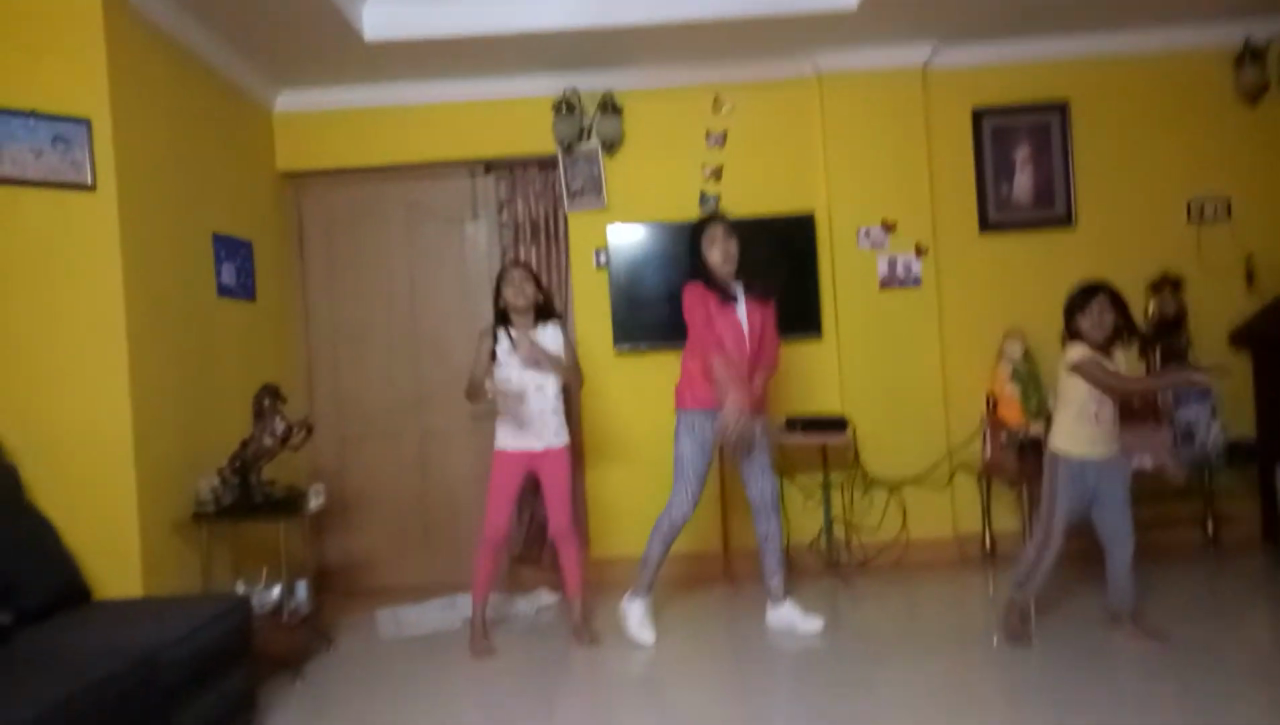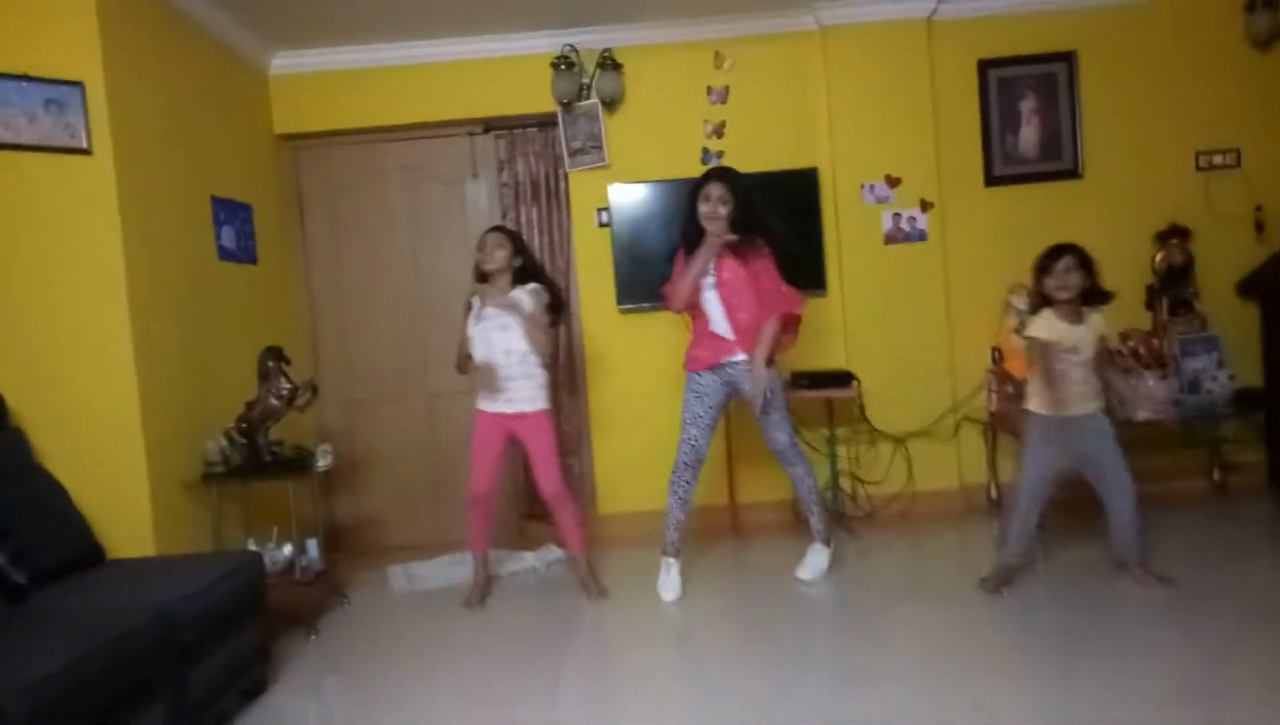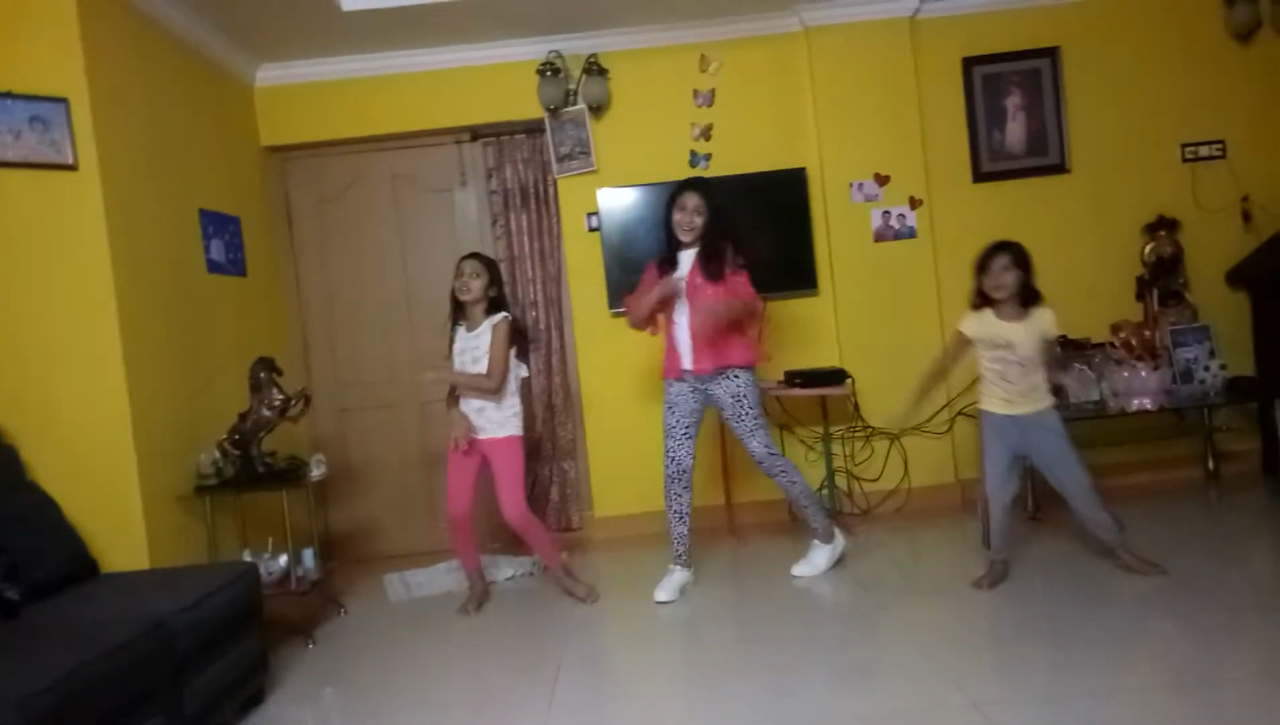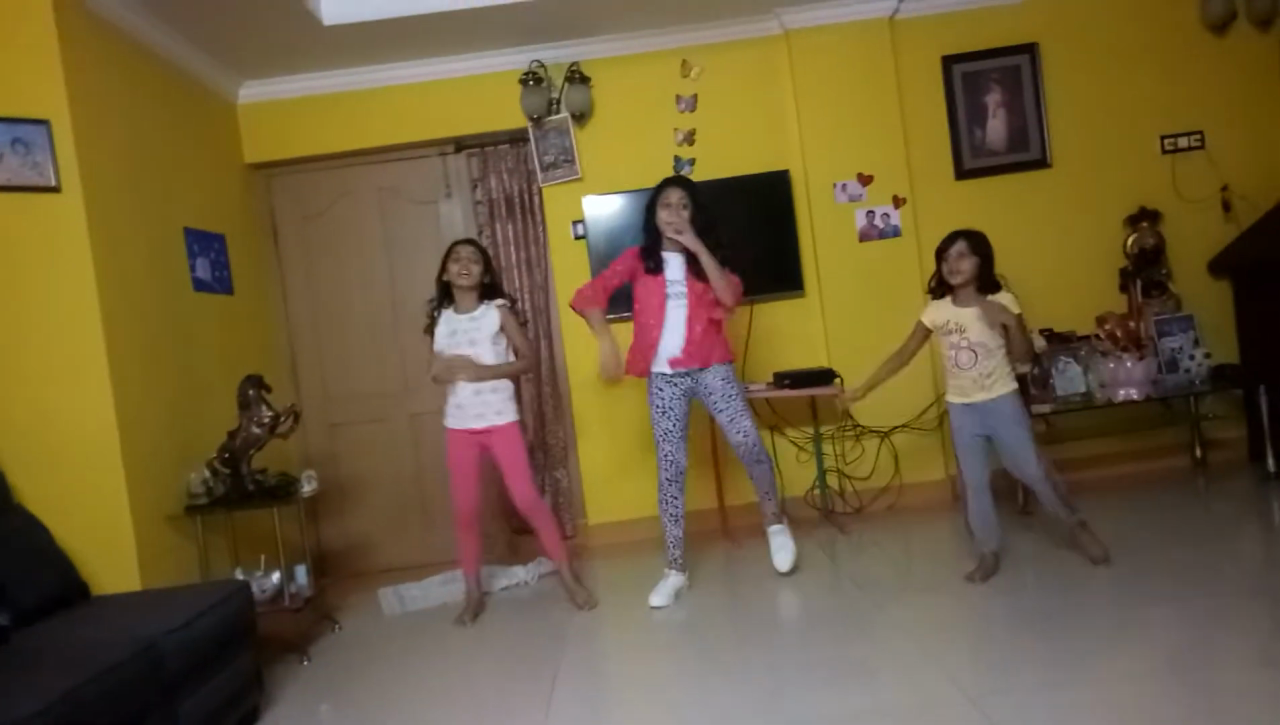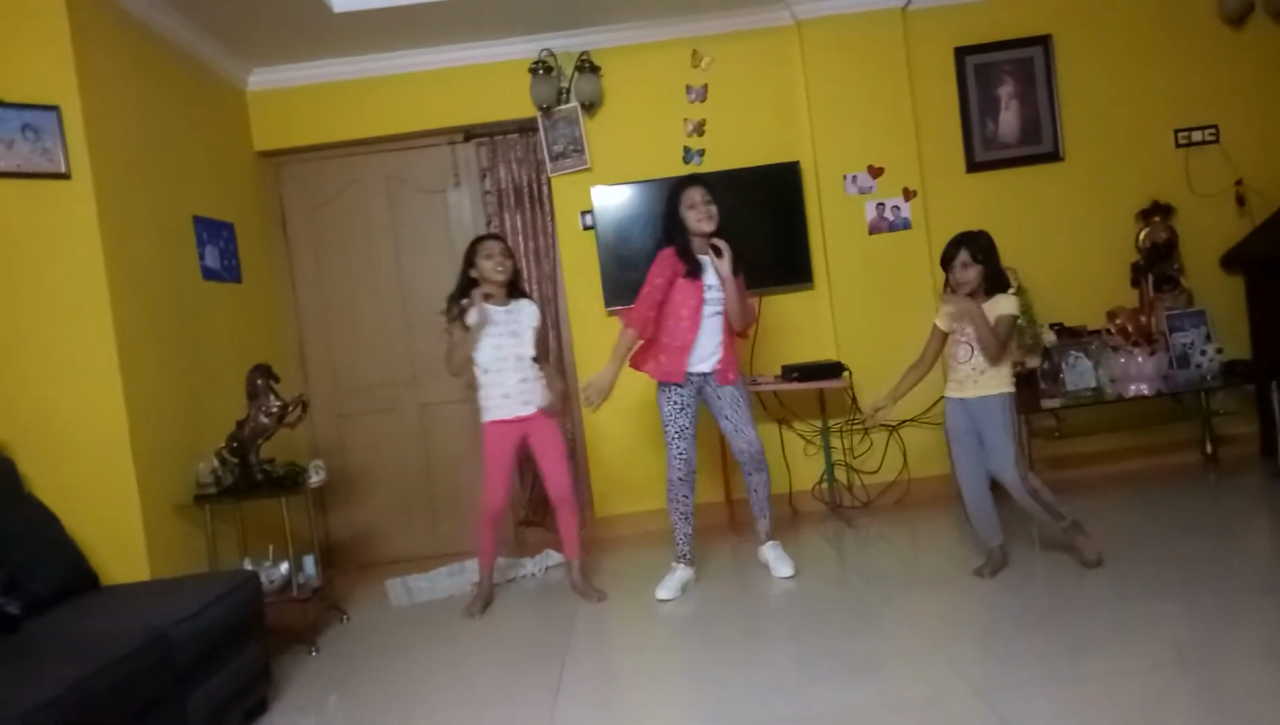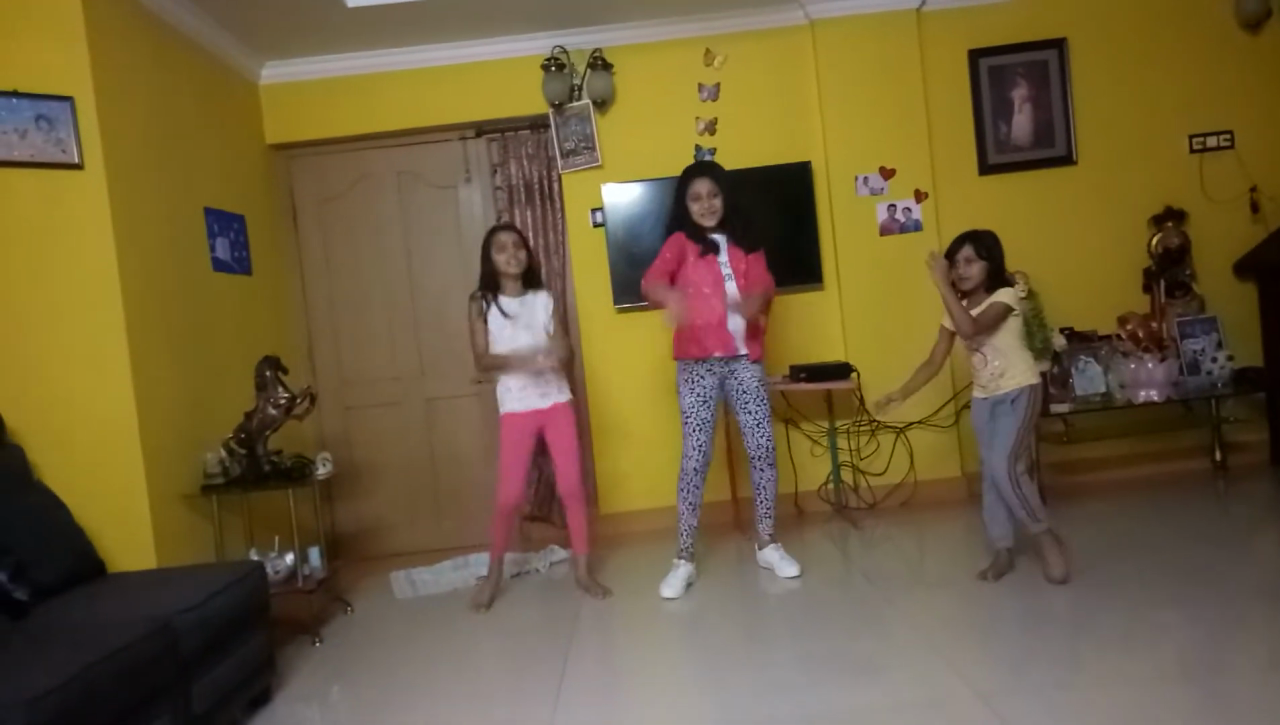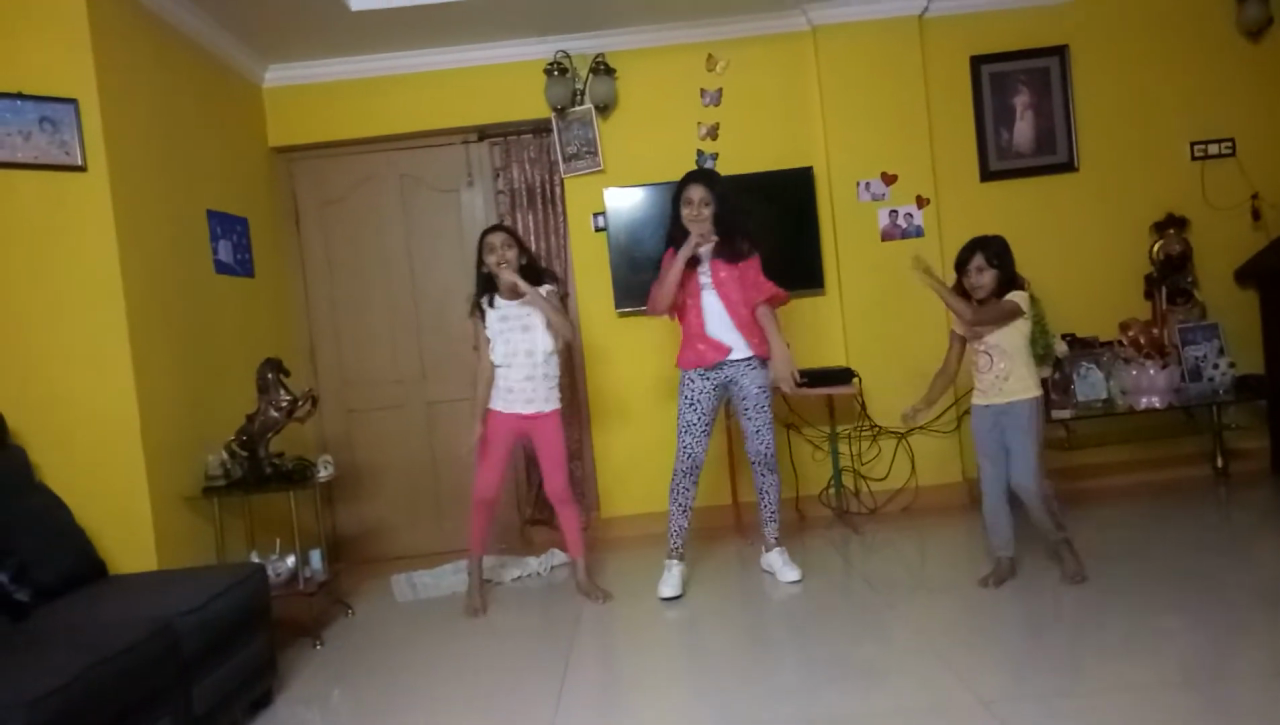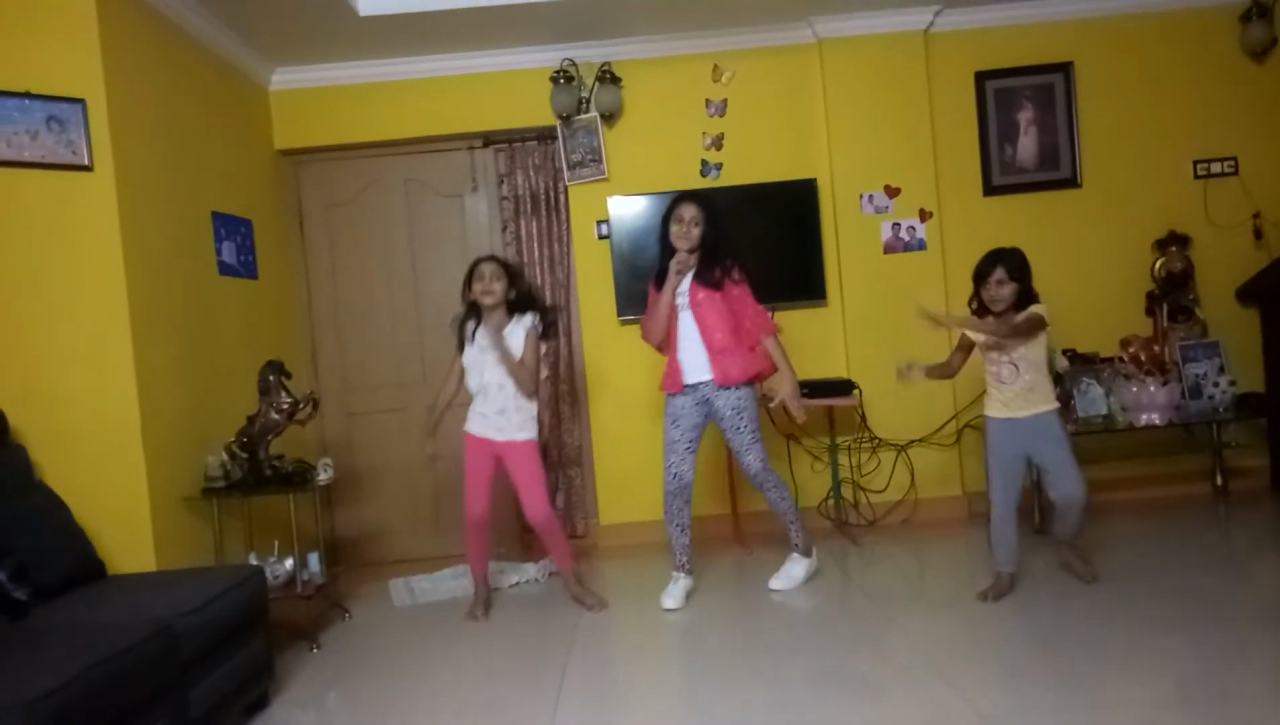
dt=0.2s
person 1, frame 1
left shoulder: (756, 298)
right shoulder: (697, 291)
left elbow: (765, 357)
right elbow: (708, 350)
left wrist: (745, 408)
right wrist: (731, 405)
left hip: (745, 409)
right hip: (701, 409)
left knee: (766, 498)
right knee: (683, 504)
left ankle: (779, 604)
right ankle: (637, 597)
person 1, frame 2
left shoulder: (753, 247)
right shoulder: (690, 252)
left elbow: (778, 304)
right elbow: (678, 301)
left wrist: (761, 360)
right wrist: (707, 250)
left hip: (751, 363)
right hip: (707, 366)
left knee: (785, 447)
right knee: (688, 457)
left ankle: (821, 541)
right ankle: (670, 558)
person 1, frame 3
left shoulder: (721, 257)
right shoulder: (662, 265)
left elbow: (747, 306)
right elbow: (635, 317)
left wrist: (721, 310)
right wrist: (660, 296)
left hip: (728, 371)
right hip: (680, 378)
left knee: (764, 455)
right knee: (677, 469)
left ankle: (825, 536)
right ankle: (680, 565)
person 1, frame 4
left shoulder: (704, 254)
right shoulder: (638, 259)
left elbow: (731, 298)
right elbow: (589, 297)
left wrist: (699, 251)
right wrist: (607, 344)
left hip: (711, 366)
right hip: (663, 376)
left knee: (749, 444)
right knee: (671, 471)
left ankle: (775, 522)
right ankle: (675, 570)
person 1, frame 5
left shoulder: (725, 260)
right shoulder: (671, 258)
left elbow: (741, 323)
right elbow: (641, 313)
left wrist: (729, 275)
right wrist: (612, 367)
left hip: (721, 373)
right hip: (676, 378)
left knee: (751, 453)
right knee: (681, 468)
left ankle: (767, 541)
right ankle: (682, 563)
person 1, frame 6
left shoulder: (745, 244)
right shoulder: (680, 242)
left elbow: (761, 291)
right elbow: (651, 282)
left wrist: (745, 304)
right wrist: (672, 301)
left hip: (744, 359)
right hip: (698, 362)
left knee: (762, 449)
right knee: (695, 458)
left ankle: (767, 544)
right ankle: (684, 559)
person 1, frame 7
left shoulder: (739, 248)
right shoulder: (675, 254)
left elbow: (761, 297)
right elbow: (659, 305)
left wrist: (779, 347)
right wrist: (685, 254)
left hip: (746, 362)
right hip: (700, 367)
left knee: (763, 453)
right knee: (688, 461)
left ankle: (772, 550)
right ankle: (675, 560)
person 1, frame 8
left shoulder: (723, 271)
right shoulder: (661, 279)
left elbow: (756, 323)
right elbow: (656, 339)
left wrist: (785, 373)
right wrist: (670, 285)
left hip: (729, 385)
right hip: (683, 391)
left knee: (757, 469)
right knee: (676, 481)
left ankle: (803, 550)
right ankle: (681, 573)
person 2, frame 1
left shoulder: (553, 332)
right shoulder: (493, 336)
left elbow: (575, 379)
right elbow: (470, 391)
left wrist: (542, 356)
right wrist: (490, 389)
left hip: (552, 443)
right hip: (509, 446)
left knee: (562, 528)
right knee: (494, 532)
left ankle: (578, 614)
right ankle: (478, 619)
person 2, frame 2
left shoulder: (531, 293)
right shoulder: (475, 304)
left elbow: (543, 343)
right elbow: (460, 359)
left wrist: (515, 306)
right wrist: (475, 365)
left hip: (530, 407)
right hip: (488, 409)
left knee: (552, 488)
right knee: (478, 492)
left ankle: (584, 568)
right ankle: (481, 573)
person 2, frame 3
left shoulder: (500, 323)
right shoulder: (460, 331)
left elbow: (494, 382)
right elbow: (455, 386)
left wrist: (454, 380)
right wrist: (454, 410)
left hip: (503, 432)
right hip: (467, 432)
left knee: (515, 513)
right knee: (457, 514)
left ankle: (563, 574)
right ankle: (477, 585)
person 2, frame 4
left shoulder: (500, 310)
right shoulder: (441, 318)
left elbow: (526, 360)
right elbow: (436, 374)
left wrist: (486, 371)
right wrist: (442, 366)
left hip: (502, 420)
right hip: (460, 426)
left knee: (528, 501)
right knee: (466, 511)
left ankle: (569, 579)
right ankle: (474, 593)
person 2, frame 5
left shoulder: (527, 308)
right shoulder: (464, 310)
right elbow: (455, 367)
left wrist: (550, 379)
right wrist: (473, 322)
left hip: (539, 410)
right hip: (499, 417)
left knee: (563, 492)
right knee: (494, 504)
left ankle: (576, 574)
right ankle: (485, 584)
person 2, frame 6
left shoulder: (543, 299)
right shoulder: (483, 304)
left elbow: (565, 349)
right elbow: (482, 360)
left wrist: (556, 349)
right wrist: (521, 358)
left hip: (557, 402)
right hip: (516, 408)
left knee: (571, 487)
right knee: (509, 496)
left ankle: (582, 570)
right ankle: (494, 573)
person 2, frame 7
left shoulder: (545, 292)
right shoulder: (484, 306)
left elbow: (566, 335)
right elbow: (484, 365)
left wrist: (531, 293)
right wrist: (479, 418)
left hip: (544, 410)
right hip: (501, 411)
left knee: (559, 491)
right knee: (484, 494)
left ankle: (582, 575)
right ankle: (475, 580)
person 2, frame 8
left shoulder: (526, 327)
right shoulder: (468, 331)
left elbow: (530, 388)
right elbow: (452, 384)
left wrist: (501, 348)
right wrist: (432, 432)
left hip: (520, 436)
right hip: (479, 435)
left knee: (540, 516)
right knee: (476, 516)
left ankle: (573, 582)
right ankle: (481, 588)
person 3, frame 1
left shoulder: (1114, 359)
right shoulder: (1077, 355)
left elbow: (1128, 393)
right elbow: (1130, 387)
right wrist: (1182, 377)
left hip: (1109, 461)
right hip: (1069, 460)
left knee: (1120, 540)
right knee: (1051, 535)
left ankle: (1124, 613)
right ankle: (1018, 602)
person 3, frame 2
left shoulder: (1095, 321)
right shoulder: (1040, 326)
left elbow: (1100, 368)
right elbow: (1048, 380)
right wrist: (1066, 431)
left hip: (1090, 419)
right hip: (1046, 421)
left knee: (1122, 489)
right knee: (1030, 496)
left ankle: (1132, 560)
right ankle: (1006, 563)
person 3, frame 3
left shoulder: (1044, 318)
right shoulder: (975, 323)
left elbow: (1052, 365)
right elbow: (945, 365)
right wrist: (916, 402)
left hip: (1040, 416)
right hip: (997, 420)
left knee: (1077, 484)
right knee: (997, 495)
left ankle: (1117, 547)
right ankle: (998, 560)
person 3, frame 4
left shoulder: (1002, 302)
right shoulder: (936, 310)
left elbow: (1023, 355)
right elbow: (903, 354)
left wrist: (1009, 321)
right wrist: (864, 387)
left hip: (1002, 400)
right hip: (962, 408)
left knee: (1033, 471)
right knee: (975, 483)
left ankle: (1077, 526)
right ankle: (988, 553)
person 3, frame 5
left shoulder: (1004, 304)
right shoulder: (947, 312)
left elbow: (996, 354)
right elbow: (924, 362)
left wrist: (974, 311)
right wrist: (889, 400)
left hip: (996, 400)
right hip: (958, 404)
left knee: (1010, 473)
right knee: (971, 482)
left ankle: (1069, 527)
right ankle: (995, 548)
person 3, frame 6
left shoulder: (1005, 297)
right shoulder: (955, 311)
left elbow: (971, 329)
right elbow: (934, 362)
left wrist: (942, 287)
right wrist: (899, 394)
left hip: (1018, 393)
right hip: (984, 400)
left knee: (1003, 467)
right knee: (991, 477)
left ankle: (1045, 536)
right ankle: (1003, 551)
person 3, frame 7
left shoulder: (1016, 302)
right shoulder: (964, 319)
left elbow: (979, 316)
right elbow: (949, 369)
left wrist: (934, 282)
right wrist: (924, 404)
left hip: (1022, 405)
right hip: (984, 410)
left knee: (1025, 481)
right knee: (992, 487)
left ankle: (1059, 541)
right ankle: (1004, 558)
person 3, frame 8
left shoulder: (1035, 316)
right shoulder: (977, 327)
left elbow: (1010, 331)
right elbow: (950, 368)
left wrist: (955, 322)
right wrist: (923, 371)
left hip: (1042, 418)
right hip: (1001, 423)
left knee: (1071, 491)
right knee: (1002, 501)
left ankle: (1066, 543)
right ankle: (1004, 572)
